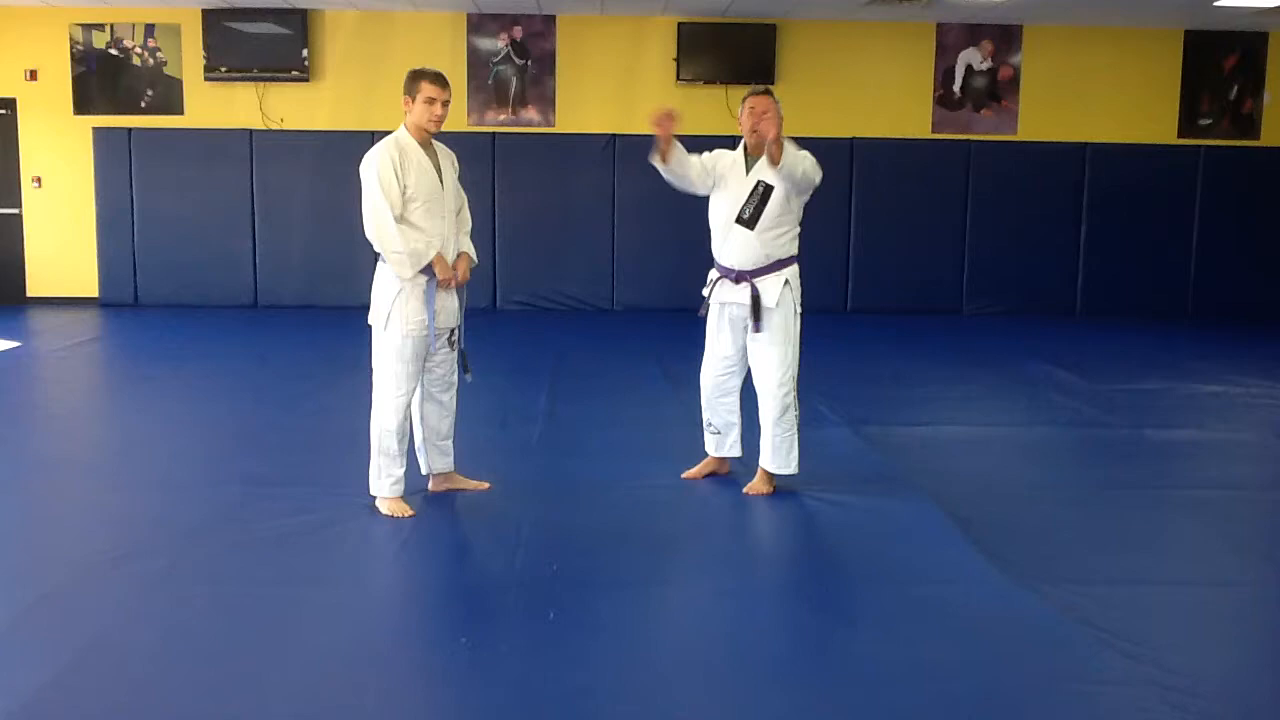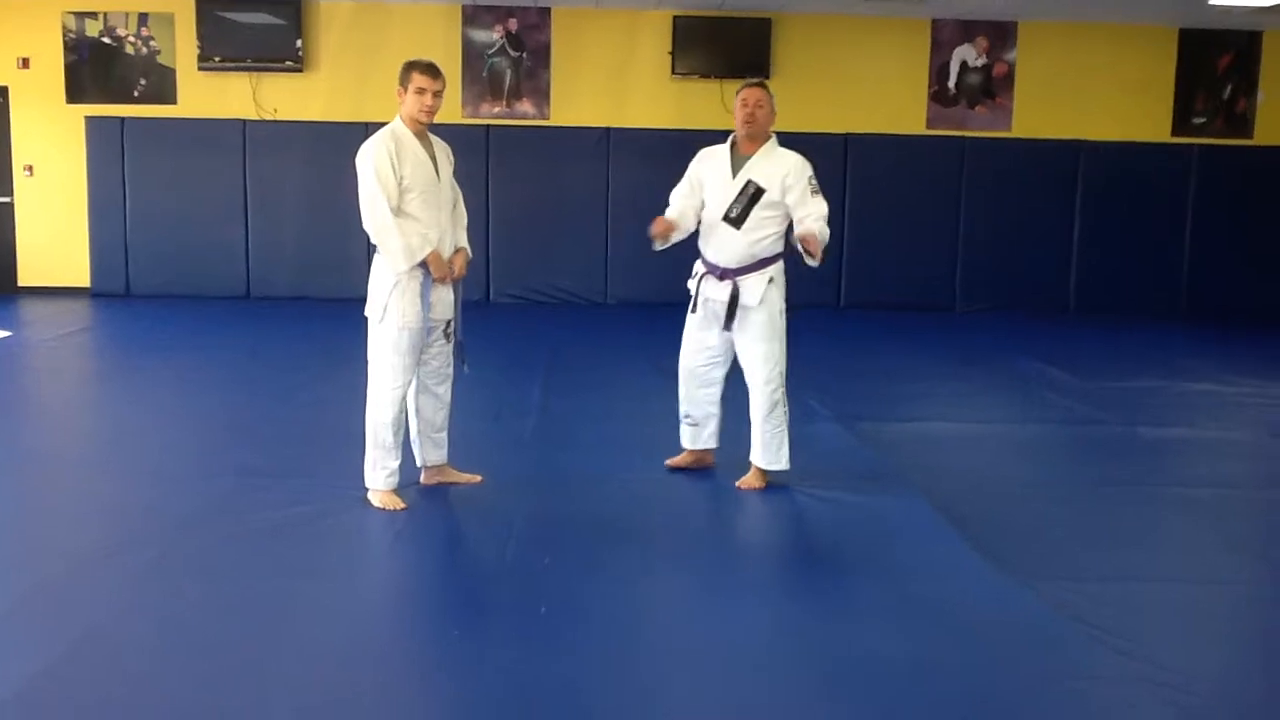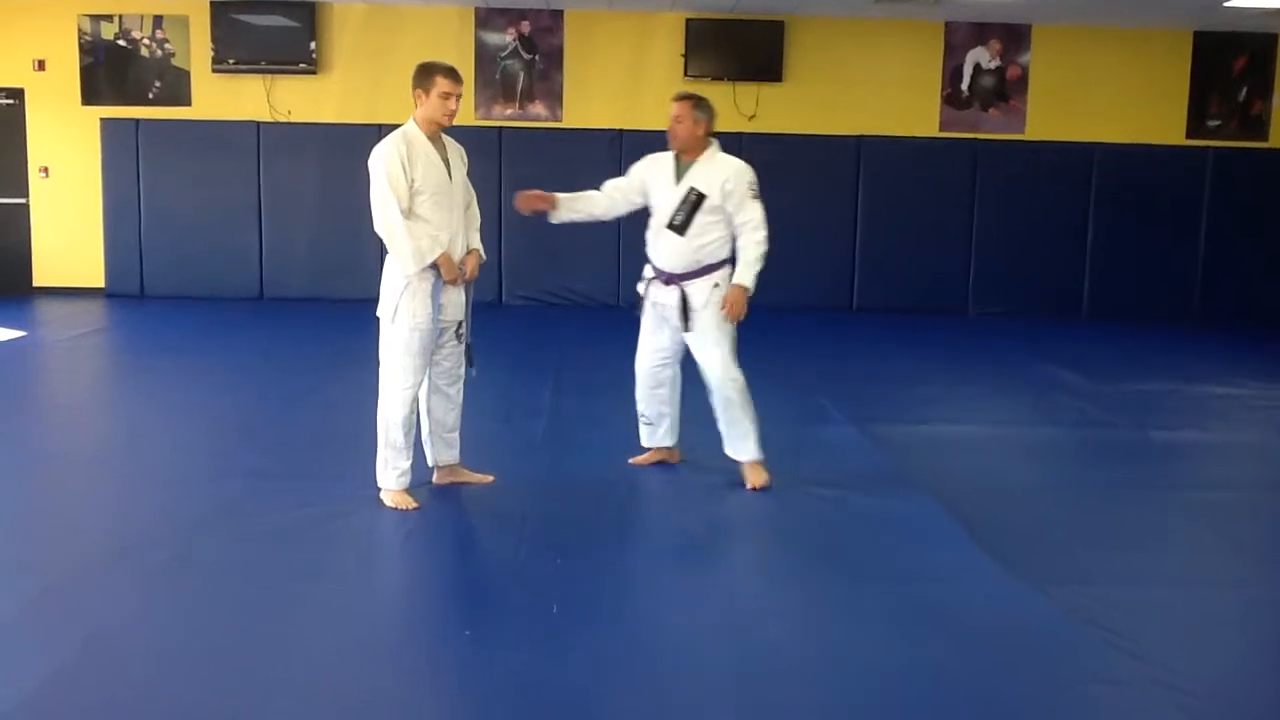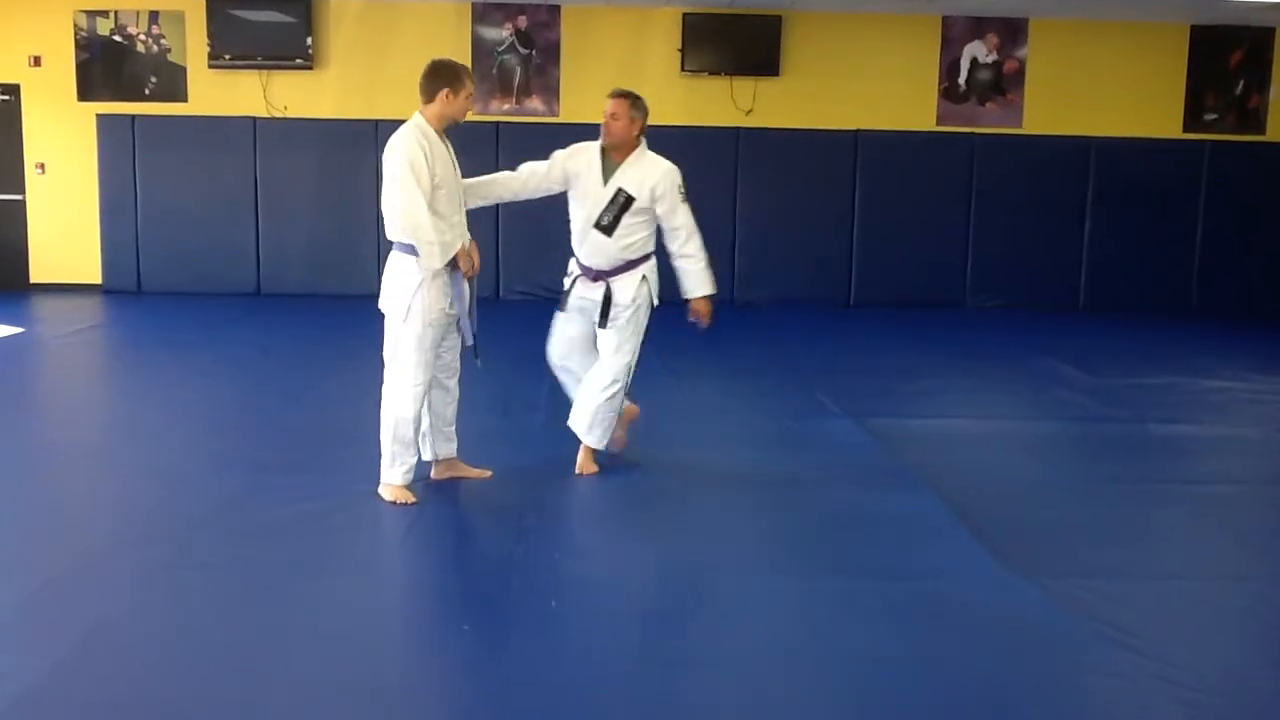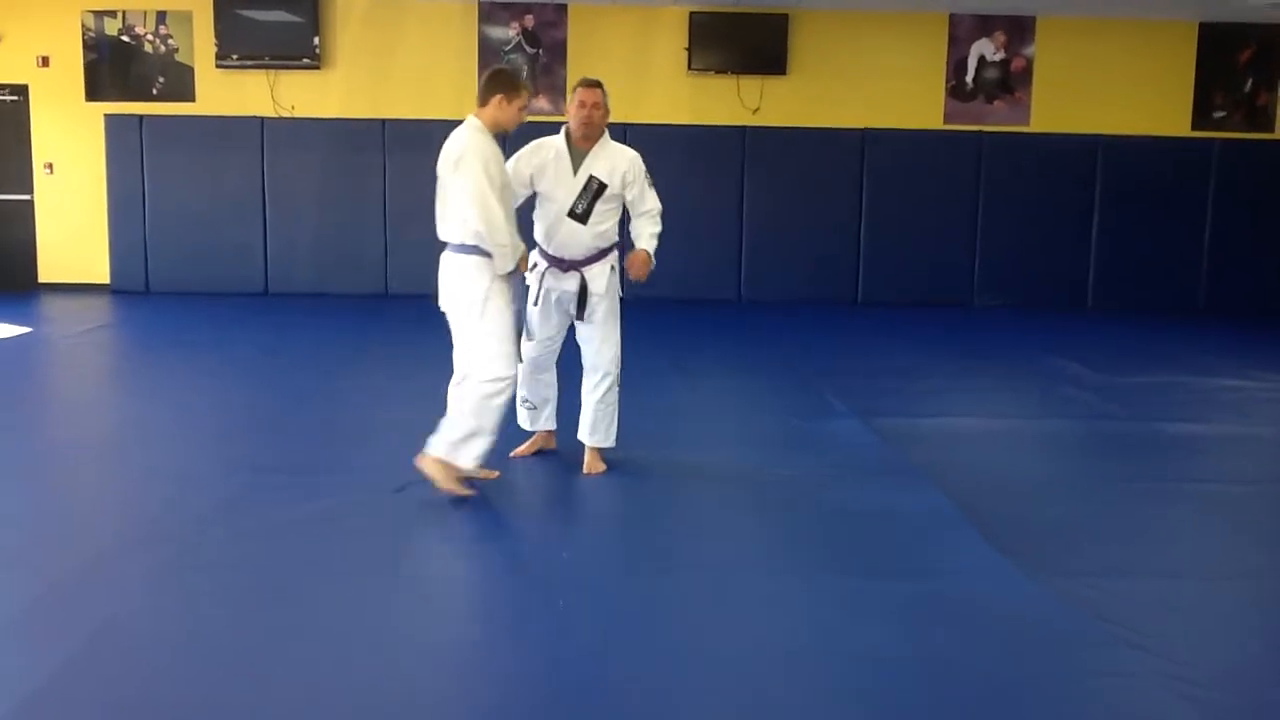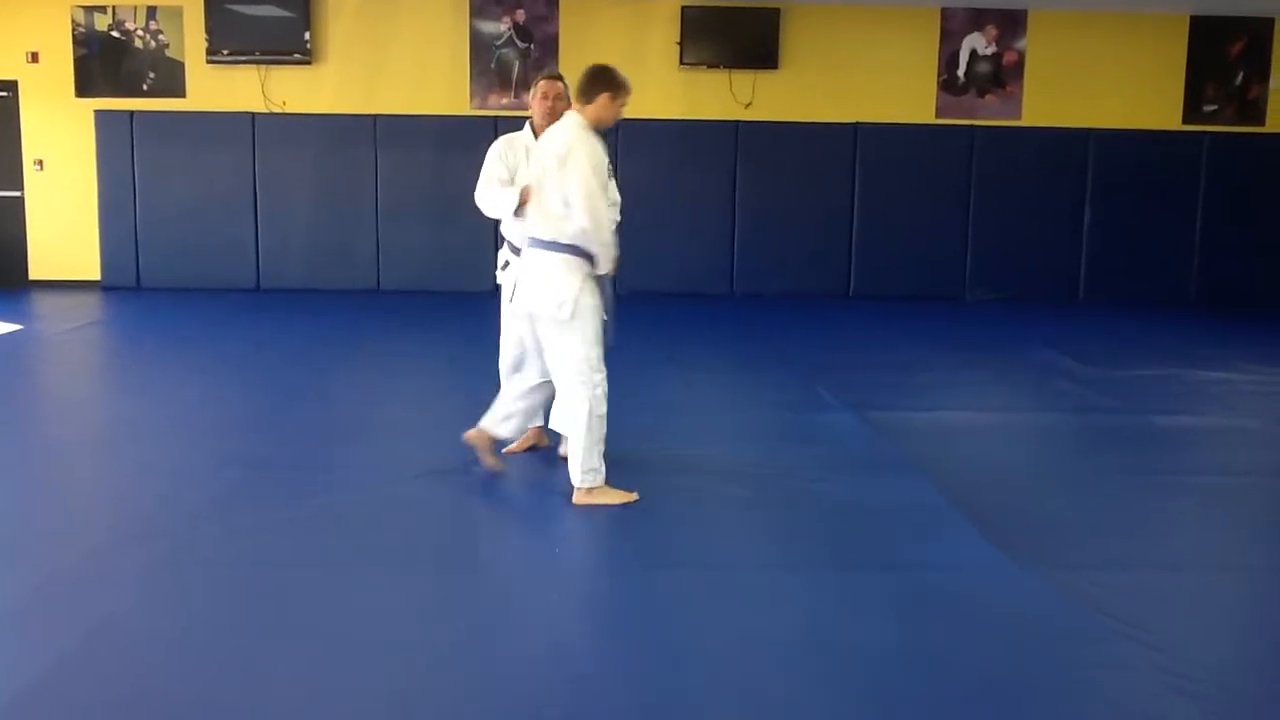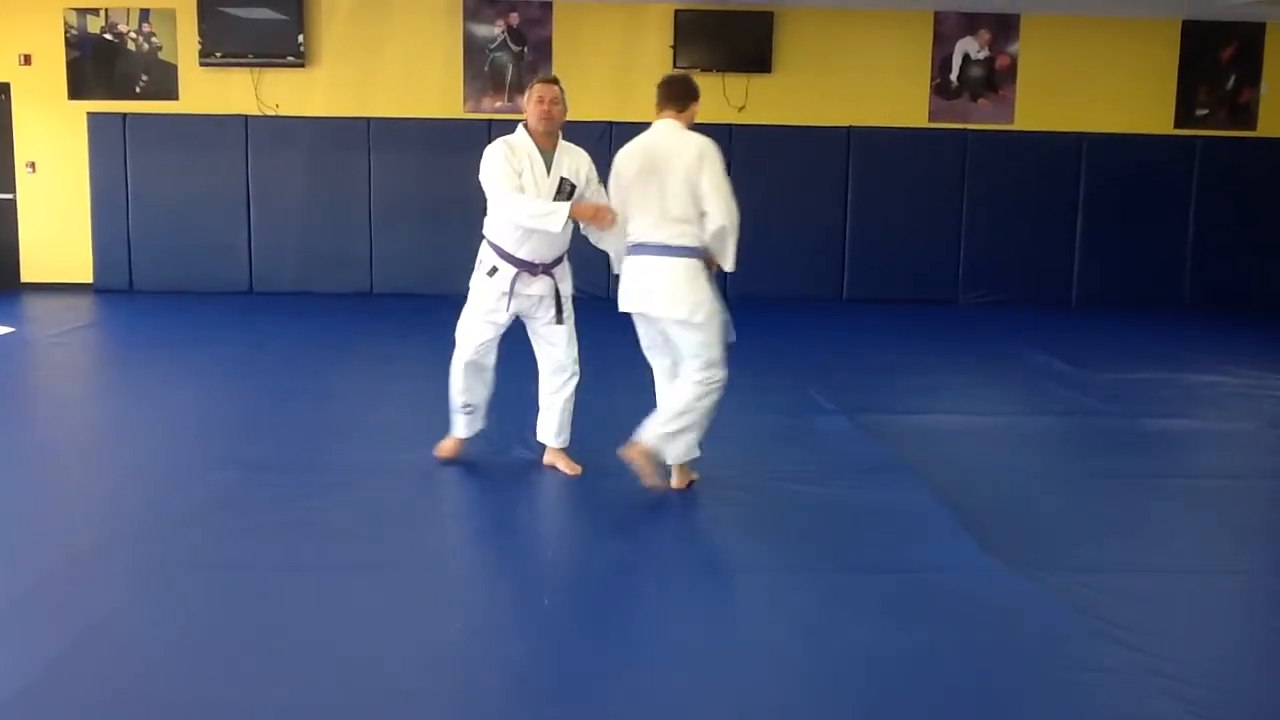
dt=0.5s
person 1, frame 1
left shoulder: (446, 157)
right shoulder: (385, 156)
left elbow: (459, 212)
right elbow: (380, 226)
left wrist: (464, 254)
right wrist: (432, 260)
left hip: (443, 289)
right hip: (404, 288)
left knee: (441, 385)
right knee: (395, 392)
left ankle: (441, 470)
right ankle: (386, 489)
person 1, frame 2
left shoulder: (441, 149)
right shoulder: (381, 147)
left elbow: (454, 206)
right elbow: (379, 218)
left wrist: (459, 250)
right wrist: (427, 257)
left hip: (439, 281)
right hip: (401, 279)
left knee: (437, 378)
right knee: (391, 384)
left ankle: (434, 464)
right ankle: (380, 482)
person 1, frame 3
left shoulder: (455, 150)
right shoulder: (394, 149)
left elbow: (468, 208)
right elbow: (390, 220)
left wrist: (473, 251)
right wrist: (437, 259)
left hip: (452, 283)
right hip: (413, 282)
left knee: (448, 379)
right knee: (402, 384)
left ankle: (447, 464)
right ankle: (392, 481)
person 1, frame 4
left shoulder: (439, 141)
right shoulder: (408, 143)
right elbow: (412, 216)
left wrist: (466, 245)
right wrist: (455, 252)
left hip: (446, 274)
right hip: (416, 275)
left knee: (444, 374)
right knee: (409, 379)
left ankle: (443, 458)
right ankle: (394, 476)
person 1, frame 5
left shoulder: (475, 141)
right shoulder: (474, 145)
right elbow: (483, 217)
left wrist: (509, 254)
right wrist: (512, 257)
left hip: (473, 268)
right hip: (476, 271)
left knee: (475, 368)
right knee: (497, 373)
left ankle: (464, 457)
right ankle: (441, 454)
person 1, frame 6
left shoulder: (555, 135)
right shoulder: (583, 143)
right elbow: (590, 216)
left wrist: (594, 254)
right wrist: (606, 259)
left hip: (540, 262)
right hip: (564, 270)
left knee: (544, 364)
right knee: (584, 378)
left ankle: (489, 429)
right ankle: (588, 484)
person 1, frame 7
left shoulder: (628, 152)
right shoulder: (700, 148)
left elbow: (619, 220)
right elbow: (722, 215)
right wrist: (719, 258)
left hip: (639, 271)
right hip: (683, 272)
left knee: (670, 371)
right knee: (706, 371)
left ankle: (679, 465)
right ankle: (646, 446)
person 2, frame 1
left shoulder: (795, 162)
right shoulder: (718, 161)
left elbow: (804, 176)
right elbow: (684, 174)
left wrist: (777, 146)
right wrist: (666, 141)
left hip: (774, 289)
right hip: (725, 288)
left knee: (775, 382)
right knee: (716, 377)
left ankle: (768, 469)
right ankle: (719, 455)
person 2, frame 2
left shoulder: (790, 165)
right shoulder: (707, 159)
left elbow: (813, 220)
right elbow: (683, 210)
left wrist: (812, 240)
right wrist: (667, 226)
left hip: (758, 286)
right hip: (709, 283)
left knee: (764, 378)
right knee: (696, 367)
left ankle: (761, 463)
right ankle: (699, 448)
person 2, frame 3
left shoulder: (732, 171)
right shoulder: (652, 167)
left elbow: (751, 233)
right elbow: (609, 200)
left wrist: (742, 284)
right wrist: (554, 202)
left hip: (705, 290)
right hip: (660, 288)
left knee: (721, 373)
right knee: (652, 369)
left ankle: (749, 458)
right ankle: (663, 443)
person 2, frame 4
left shoulder: (660, 173)
right shoulder: (577, 157)
left elbow: (682, 234)
right elbow: (525, 181)
left wrist: (699, 291)
right wrist: (465, 188)
left hip: (629, 284)
right hip: (584, 279)
left knee: (612, 366)
right knee: (563, 353)
left ankle: (588, 443)
right ankle: (620, 410)
person 2, frame 5
left shoulder: (625, 160)
right shoulder: (538, 152)
left elbow: (648, 212)
left wrist: (644, 248)
left hip: (596, 274)
right hip: (547, 271)
left knee: (601, 361)
right knee: (535, 354)
left ankle: (594, 447)
right ankle: (543, 432)
person 2, frame 6
right shoulder: (506, 146)
left elbow: (609, 208)
right elbow: (487, 197)
right wrist: (525, 194)
right hip: (520, 265)
right knee: (517, 352)
right ankle: (534, 428)
person 2, frame 7
left shoulder: (578, 160)
right shoulder: (502, 151)
left elbow: (600, 219)
right elbow: (509, 206)
right wrist: (573, 211)
left hip: (550, 278)
right hip: (500, 272)
left knee: (562, 363)
right knee: (472, 350)
left ankle: (555, 448)
right ankle: (462, 430)
